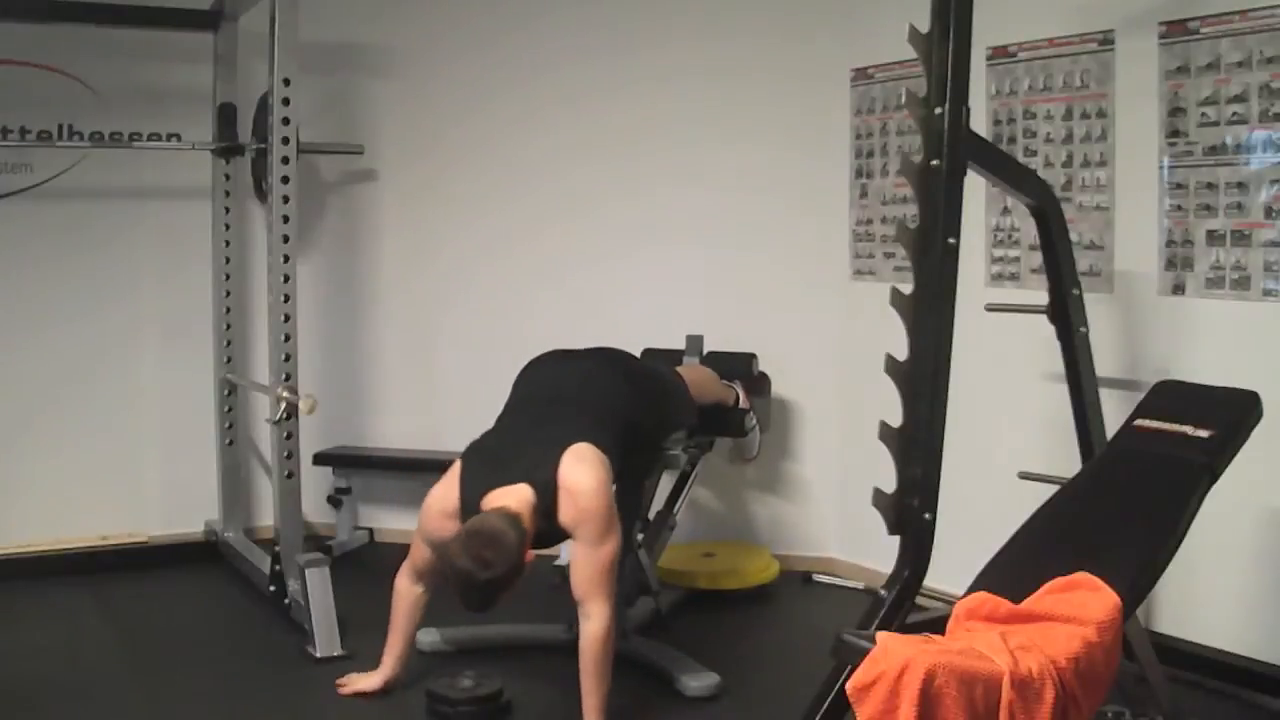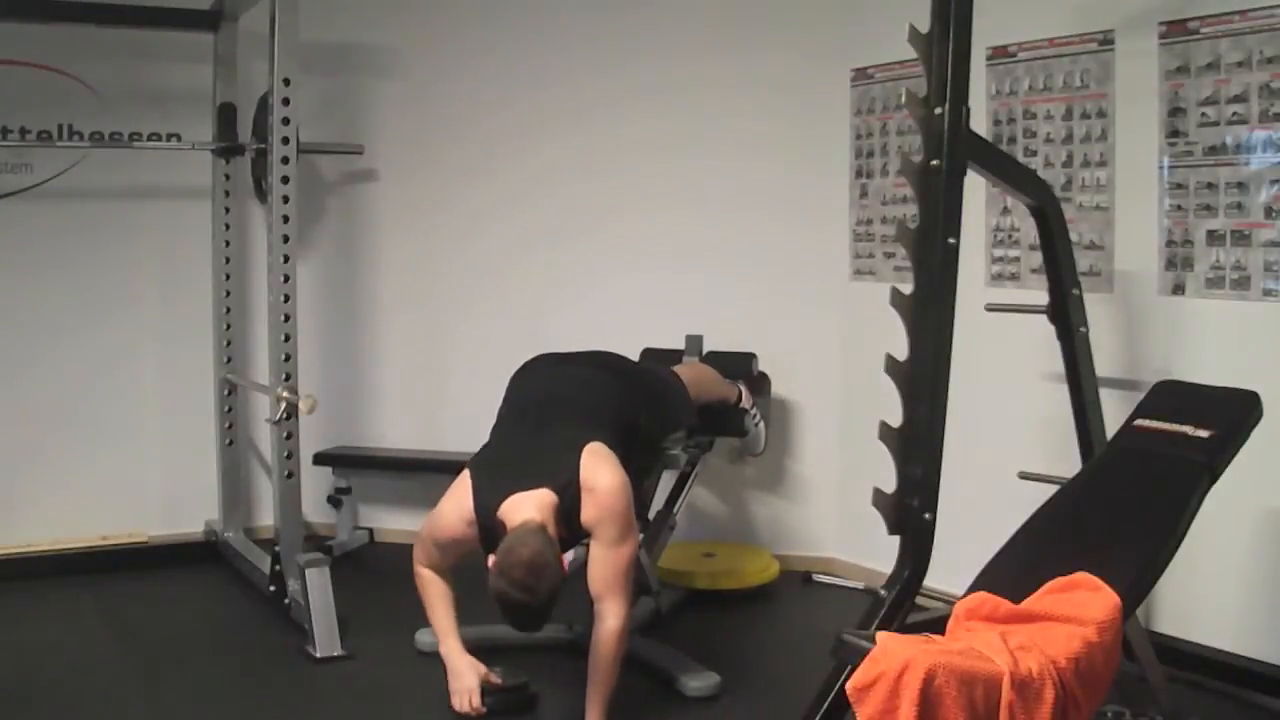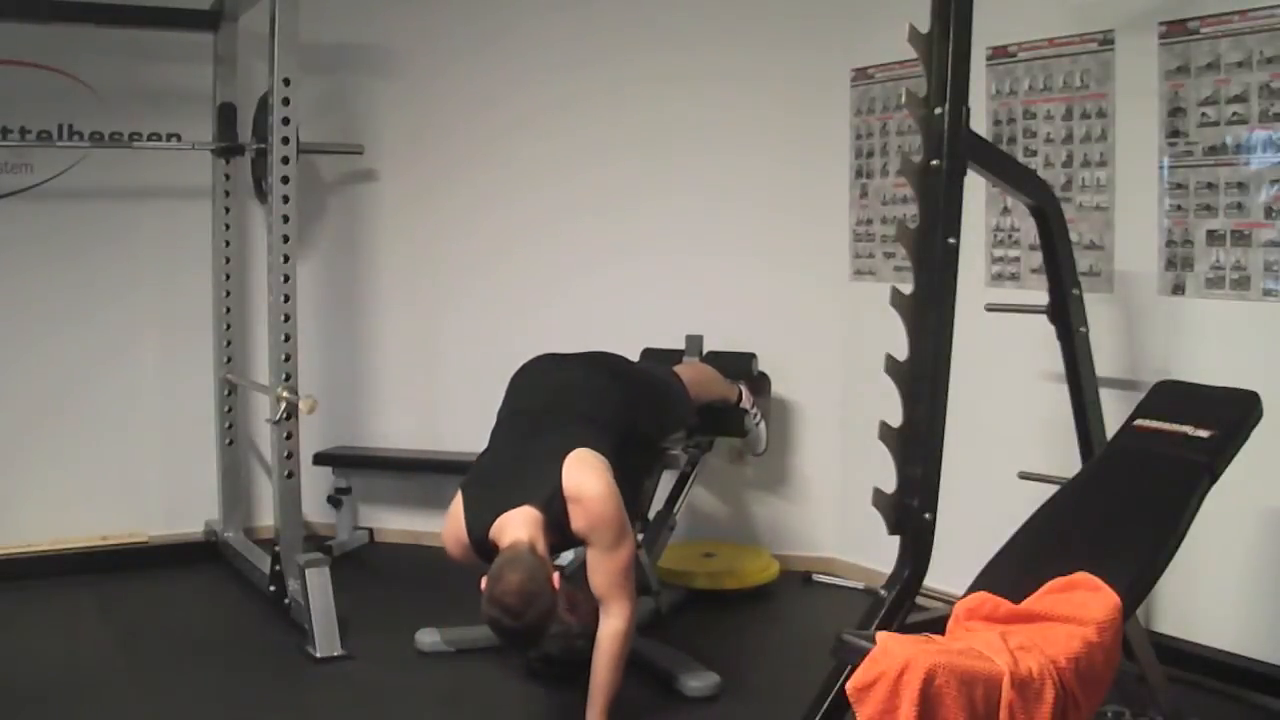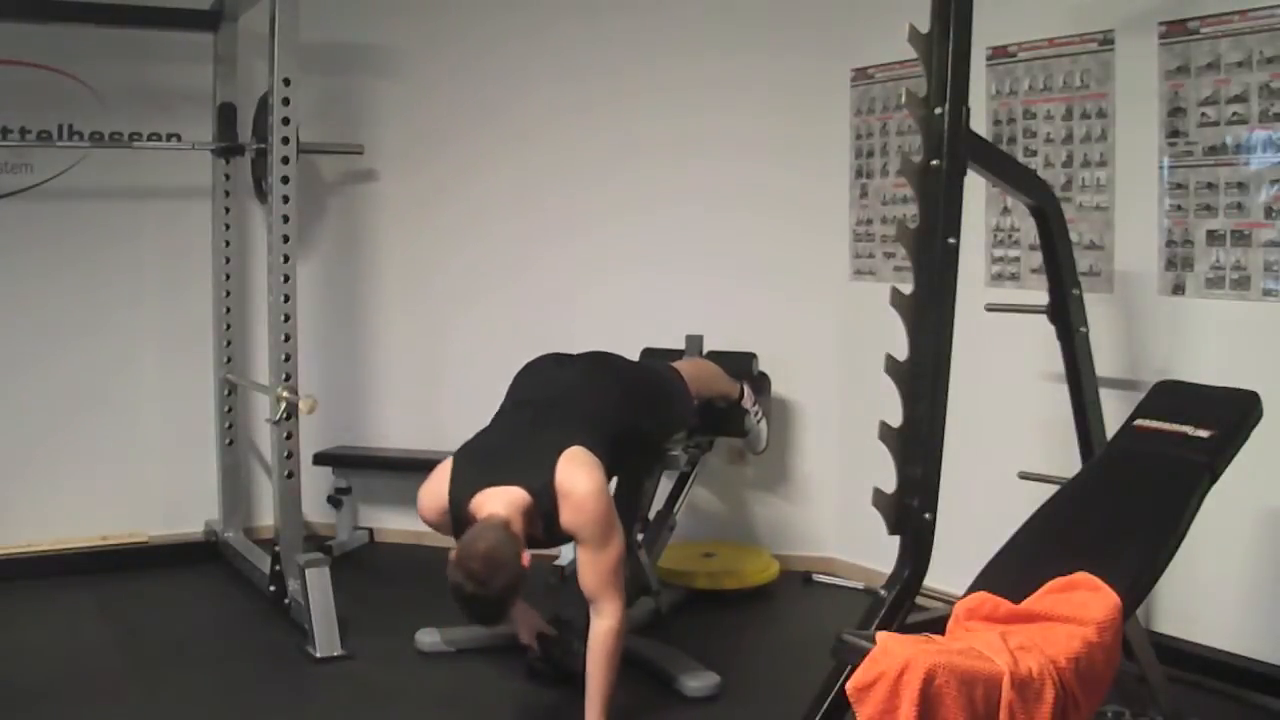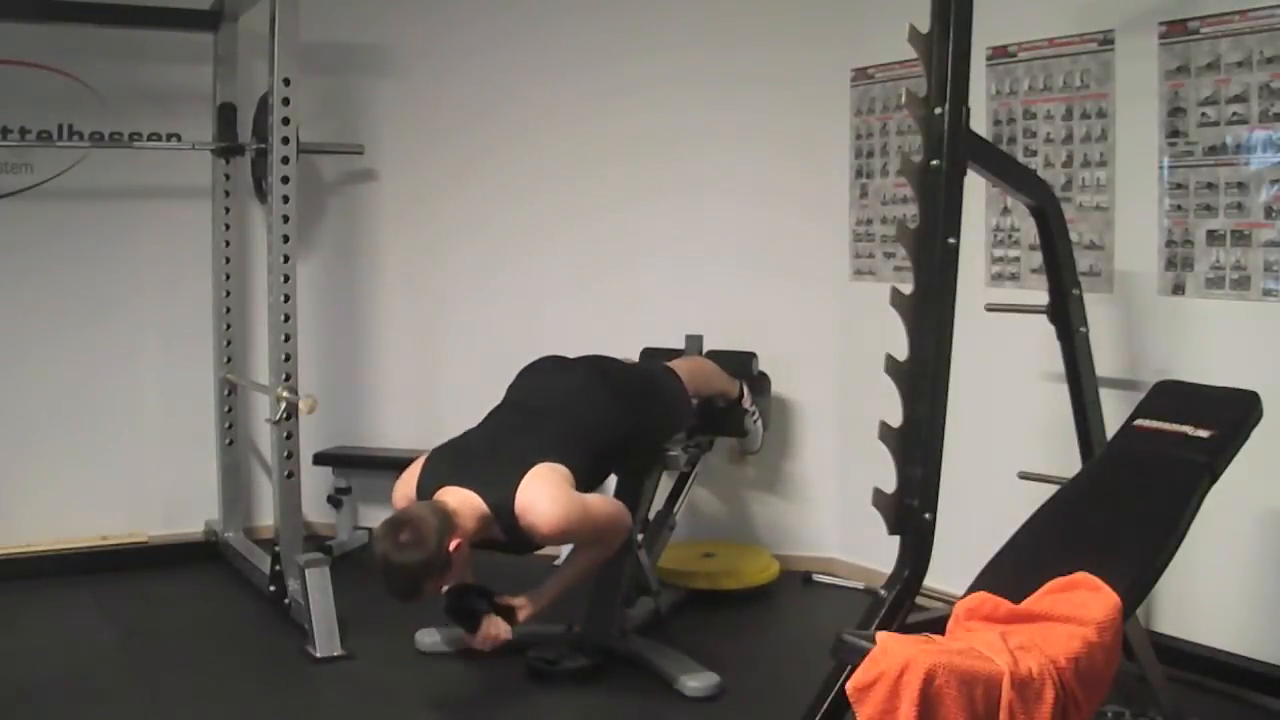
dt=1s
person 1, frame 1
left shoulder: (580, 489)
right shoulder: (446, 505)
left elbow: (595, 613)
right elbow: (414, 578)
right wrist: (386, 670)
left hip: (621, 381)
right hip: (545, 374)
left knee: (678, 384)
left ankle: (734, 398)
person 1, frame 2
left shoulder: (602, 490)
right shoulder: (458, 514)
left elbow: (611, 612)
right elbow: (426, 565)
right wrist: (455, 658)
left hip: (619, 386)
right hip: (537, 378)
left knee: (678, 385)
left ankle: (737, 397)
person 1, frame 3
left shoulder: (588, 496)
right shoulder: (460, 533)
left elbow: (617, 613)
right wrist: (552, 591)
left hip: (614, 386)
right hip: (536, 380)
left knee: (678, 384)
left ankle: (738, 397)
person 1, frame 4
left shoulder: (579, 495)
right shoulder: (436, 502)
left elbow: (606, 610)
right wrist: (517, 610)
left hip: (616, 388)
right hip: (538, 379)
left knee: (679, 380)
left ankle: (740, 396)
person 1, frame 5
left shoulder: (546, 512)
right shoulder: (410, 494)
left elbow: (618, 525)
left wrist: (537, 601)
left hip: (612, 397)
right hip: (541, 379)
left knee: (676, 379)
left ankle: (738, 395)
